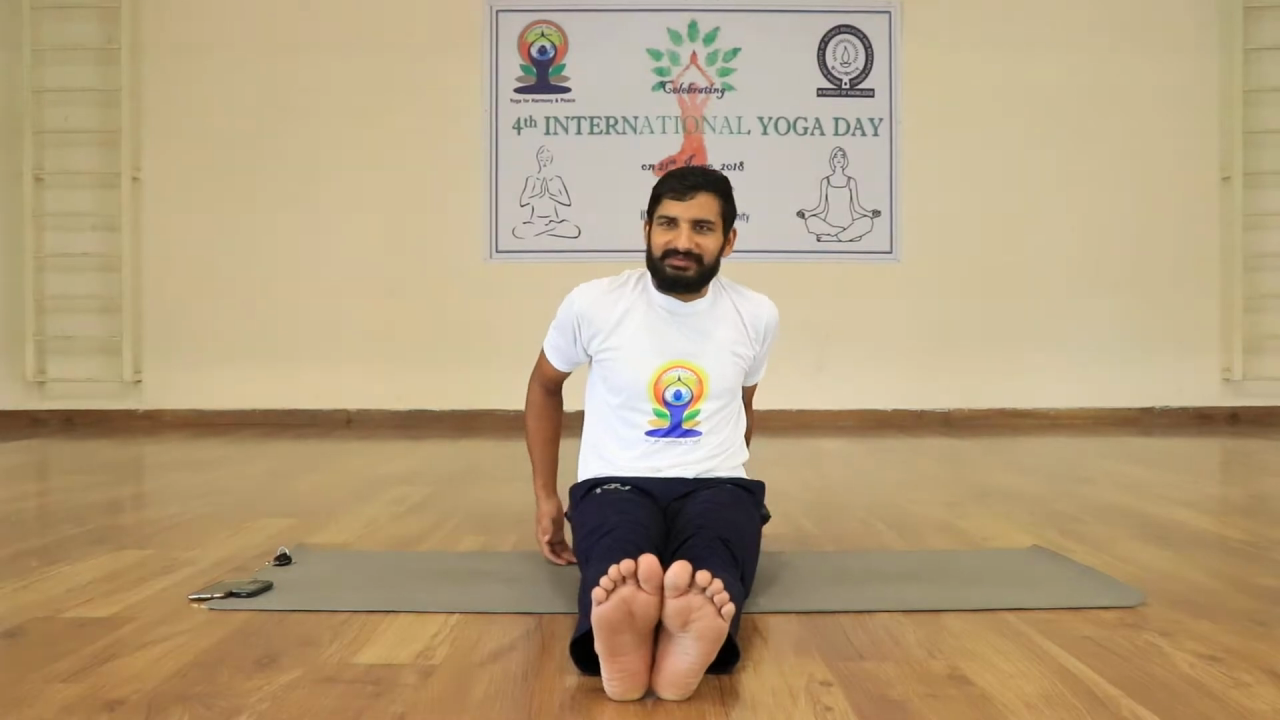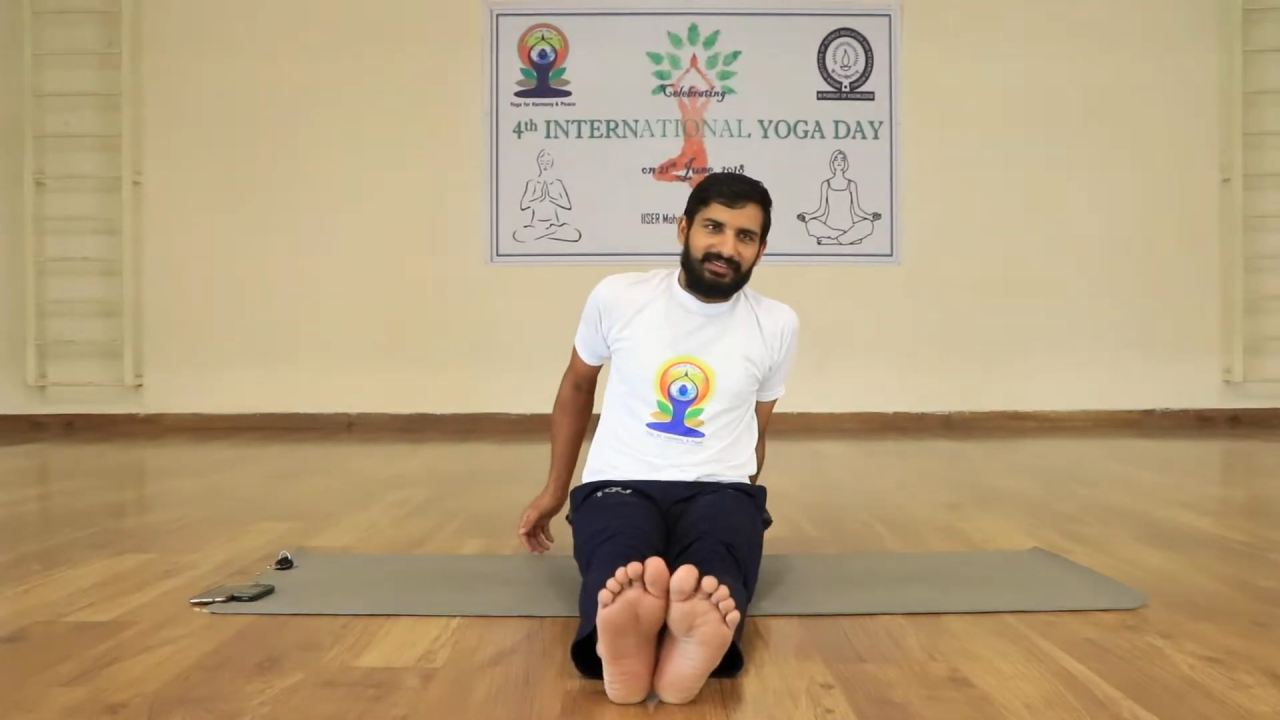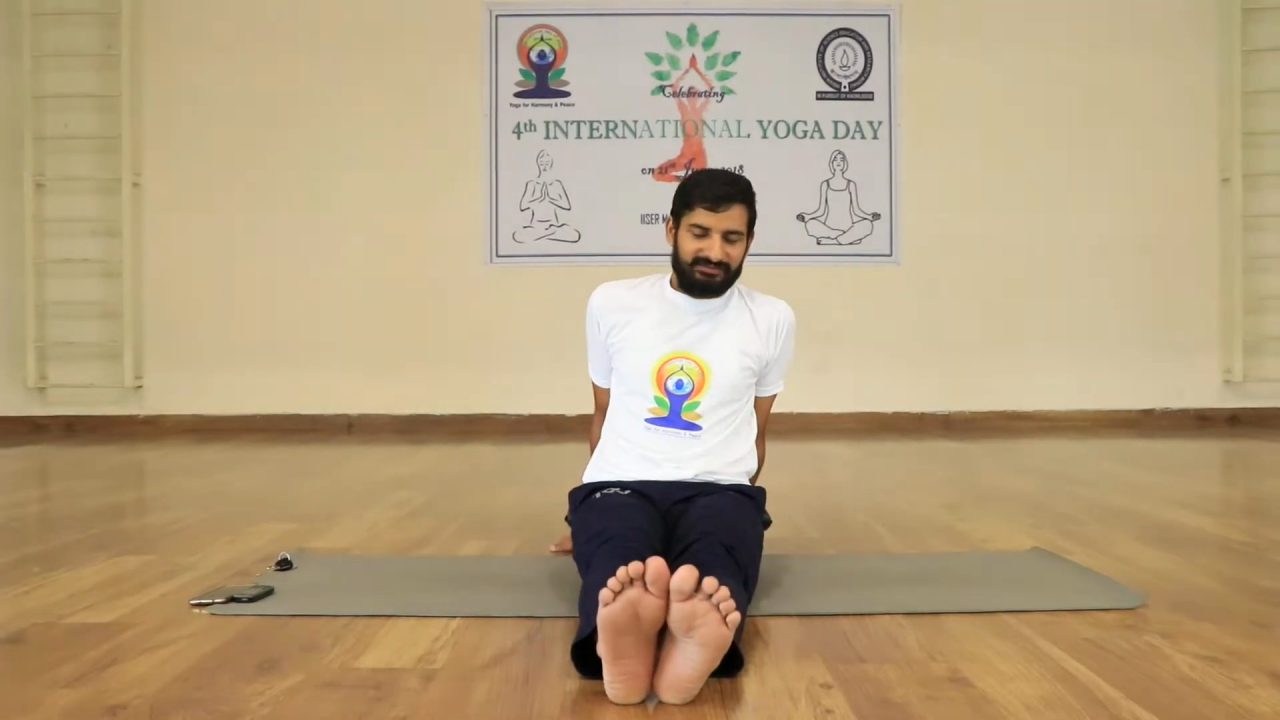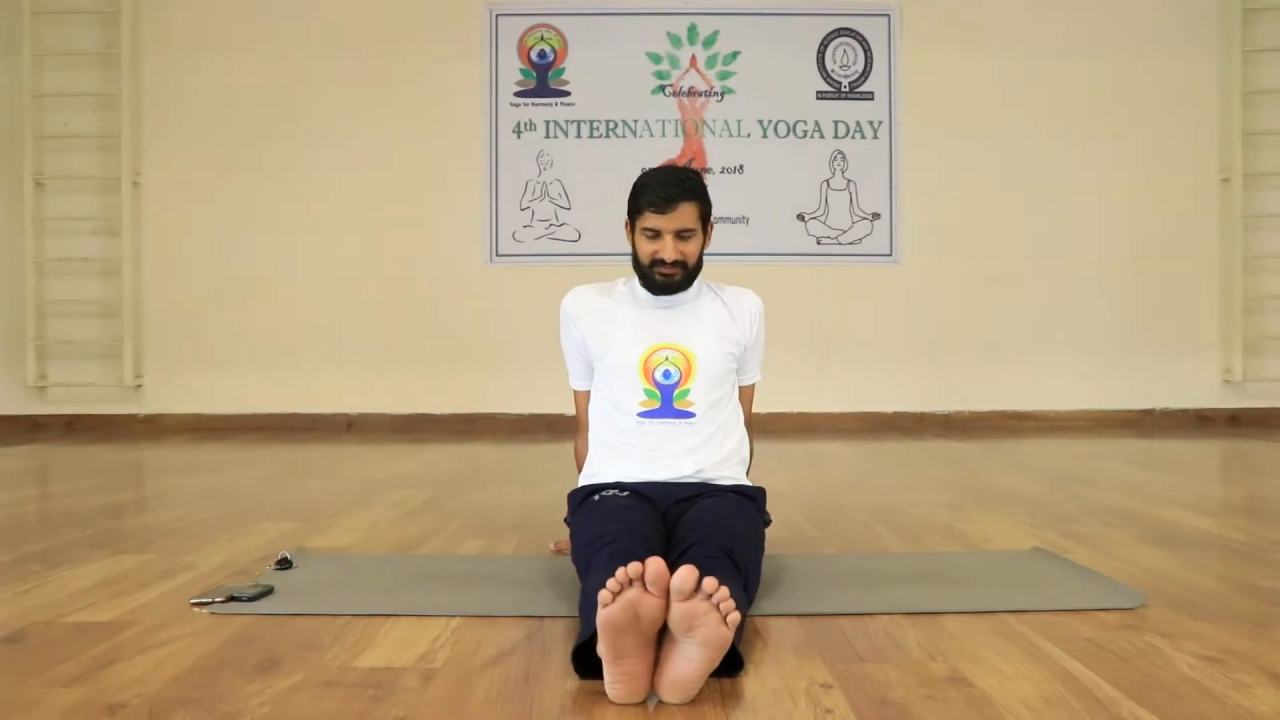
dt=0.7s
person 1, frame 1
left shoulder: (756, 314)
right shoulder: (593, 303)
right elbow: (544, 386)
right wrist: (545, 495)
left hip: (716, 486)
right hip: (617, 483)
left knee: (710, 571)
right knee: (619, 568)
left ankle: (691, 639)
right ankle: (618, 639)
person 1, frame 2
left shoulder: (777, 324)
right shoulder: (618, 297)
right elbow: (577, 385)
right wrist: (555, 488)
left hip: (718, 490)
right hip: (619, 484)
left knee: (713, 573)
right knee: (620, 566)
left ankle: (693, 643)
right ankle: (621, 645)
person 1, frame 3
left shoulder: (772, 318)
right shoulder: (612, 302)
left wrist: (737, 505)
right wrist: (594, 510)
left hip: (718, 489)
right hip: (621, 485)
left knee: (712, 574)
right knee: (620, 569)
left ankle: (698, 642)
right ankle: (621, 640)
person 1, frame 4
left shoulder: (743, 309)
right shoulder: (584, 307)
left wrist: (727, 498)
right wrist: (593, 511)
left hip: (715, 489)
right hip: (618, 486)
left knee: (712, 578)
right knee: (619, 570)
left ankle: (694, 643)
right ankle: (618, 643)
